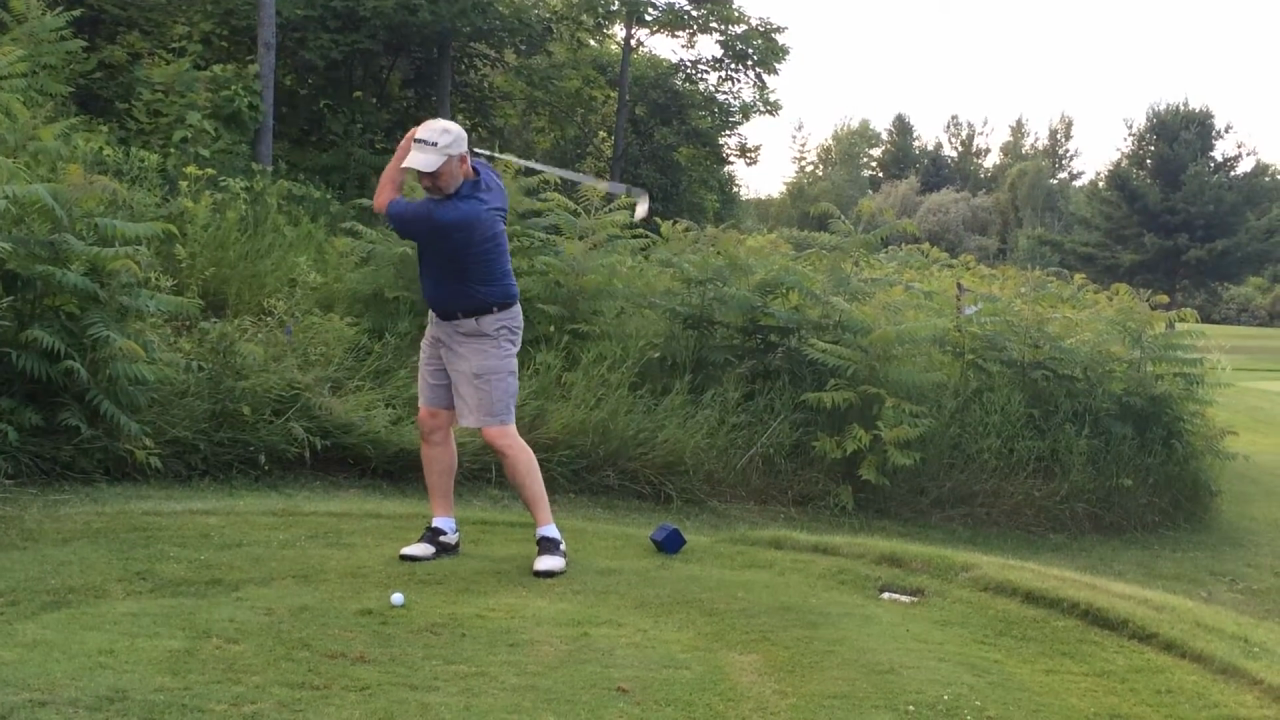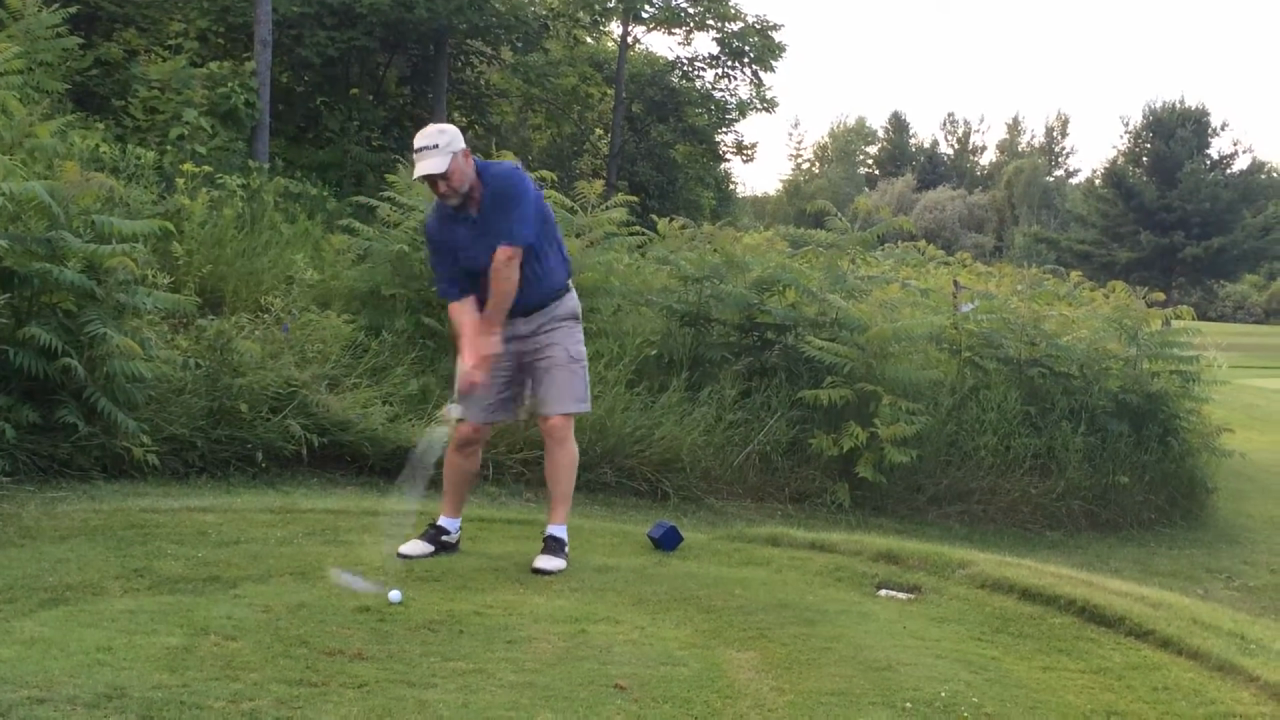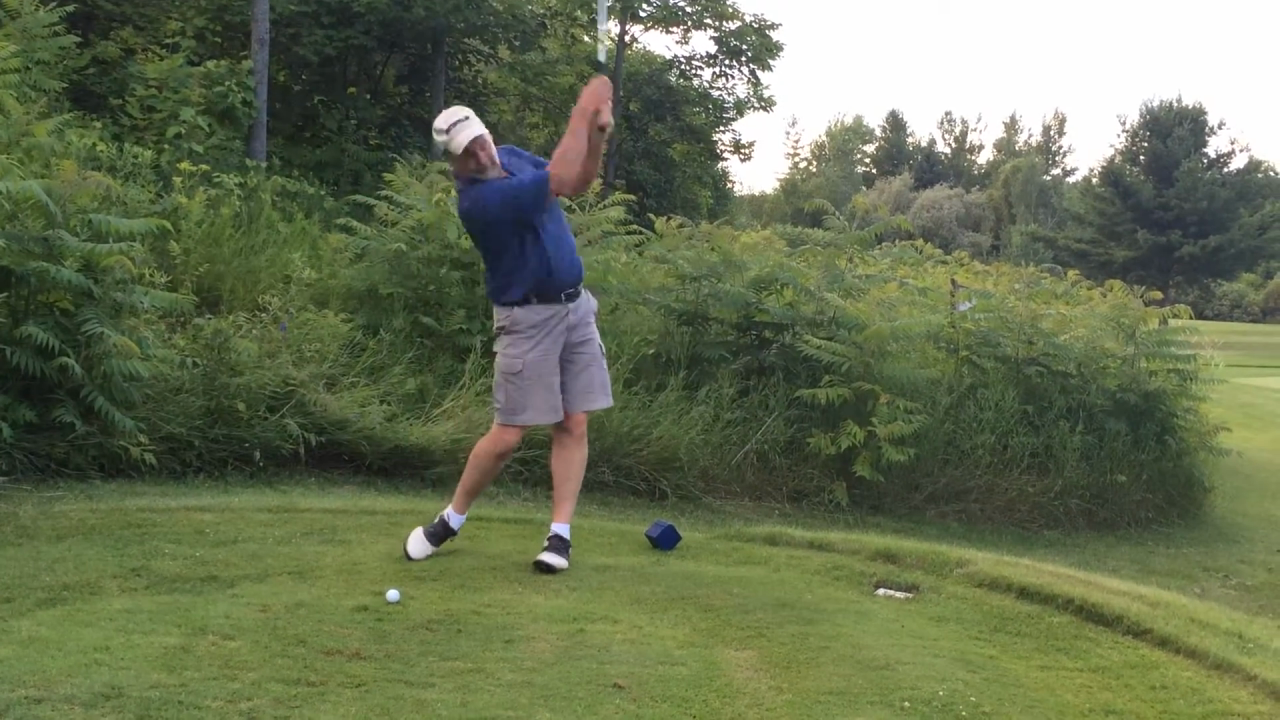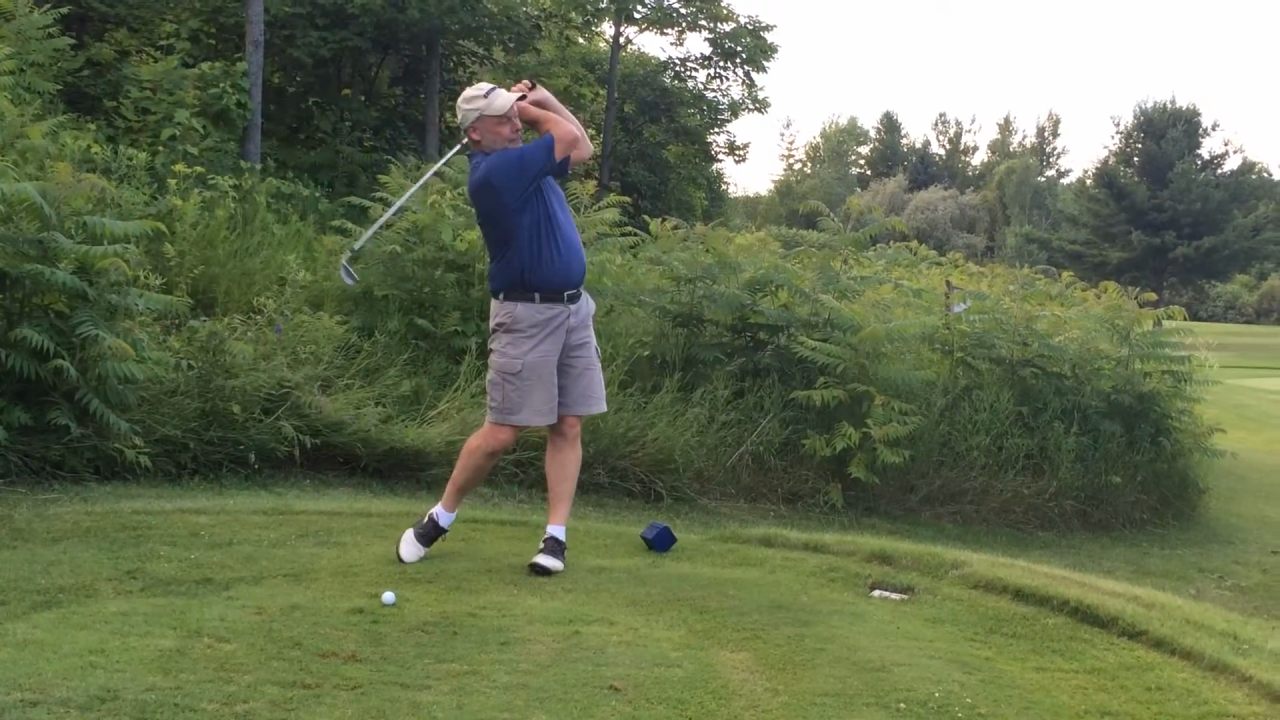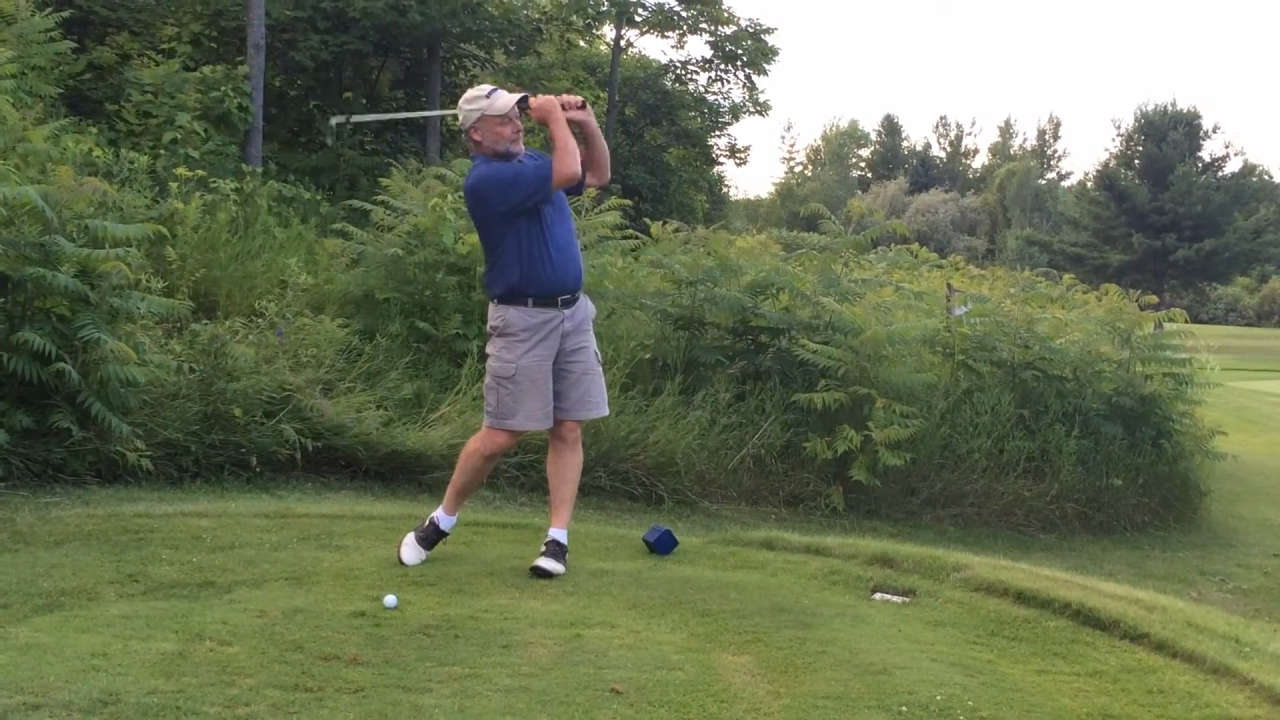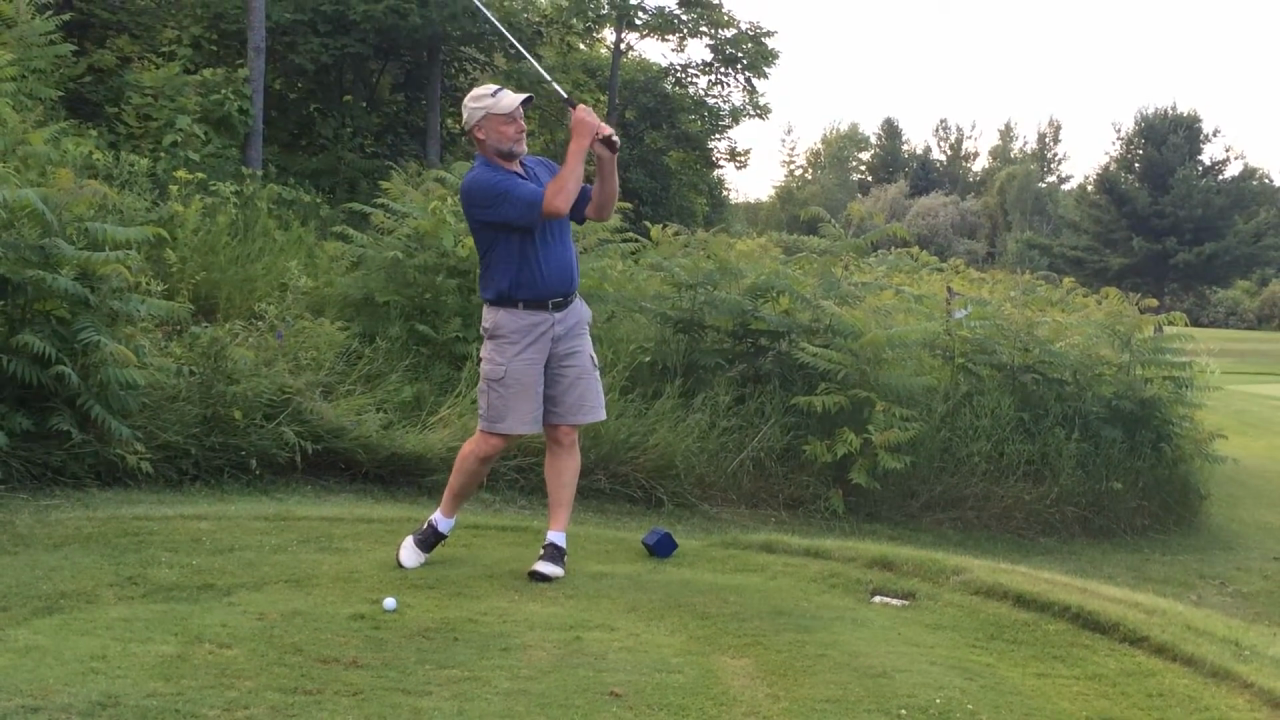
dt=0.3s
person 1, frame 1
left shoulder: (446, 219)
right shoulder: (482, 172)
left elbow: (383, 203)
left wrist: (403, 146)
left hip: (484, 329)
right hip: (445, 323)
left knee: (499, 434)
right knee: (432, 424)
left ankle: (549, 536)
right ankle: (444, 529)
person 1, frame 2
left shoulder: (508, 180)
right shoulder: (438, 227)
left elbow: (506, 263)
right elbow: (456, 297)
left wrist: (493, 335)
right wrist: (469, 351)
left hip: (552, 318)
right hip: (491, 326)
left knee: (556, 426)
right knee: (467, 432)
left ankle: (556, 536)
right ankle: (446, 527)
person 1, frame 3
left shoulder: (511, 158)
right shoulder: (479, 202)
left elbow: (576, 180)
right elbow: (561, 181)
left wrist: (597, 133)
right wrist: (581, 110)
left hip: (574, 306)
right hip: (526, 319)
left knee: (574, 425)
right knee: (508, 434)
left ankle: (560, 532)
right ankle: (451, 519)
person 1, frame 4
left shoulder: (517, 158)
right shoulder: (495, 172)
left elbow: (581, 148)
right elbow: (567, 137)
left wrist: (541, 99)
right wrist: (529, 110)
left hip: (574, 308)
right hip: (526, 315)
left knee: (568, 426)
right knee: (501, 433)
left ankle: (556, 536)
right ankle: (438, 518)
person 1, frame 5
left shoulder: (527, 161)
right shoulder: (487, 180)
left elbow: (598, 172)
right elbow: (569, 170)
left wrist: (582, 117)
right wrist: (554, 117)
left hip: (573, 312)
right hip: (522, 319)
left knee: (568, 431)
right knee: (499, 436)
left ankle: (557, 539)
right ankle: (440, 521)
person 1, frame 6
left shoulder: (541, 166)
right shoulder: (480, 184)
left elbow: (599, 210)
right elbow: (554, 205)
left wrist: (606, 158)
right wrist: (578, 140)
left hip: (569, 315)
right hip: (515, 322)
left knee: (565, 433)
right knee: (493, 438)
left ankle: (556, 542)
right ankle: (438, 524)
